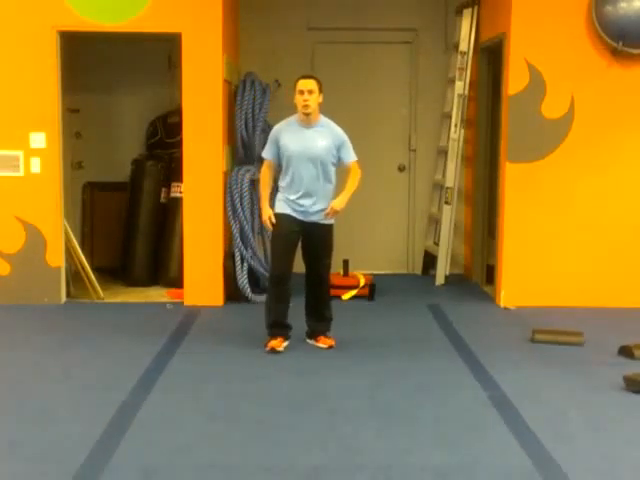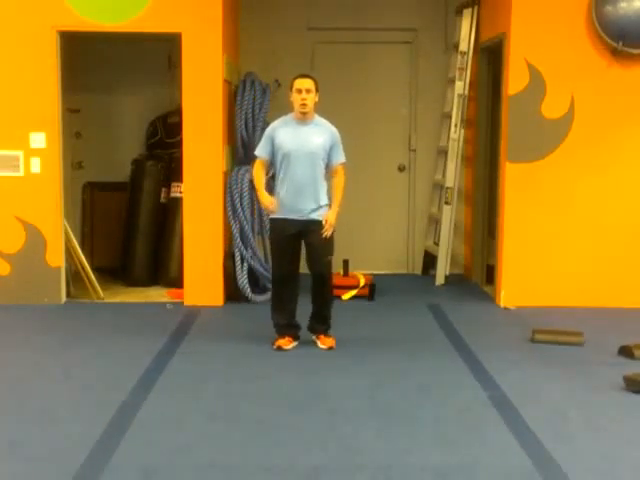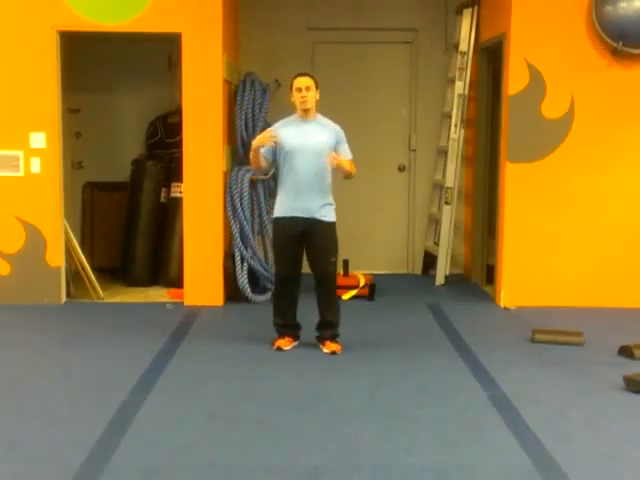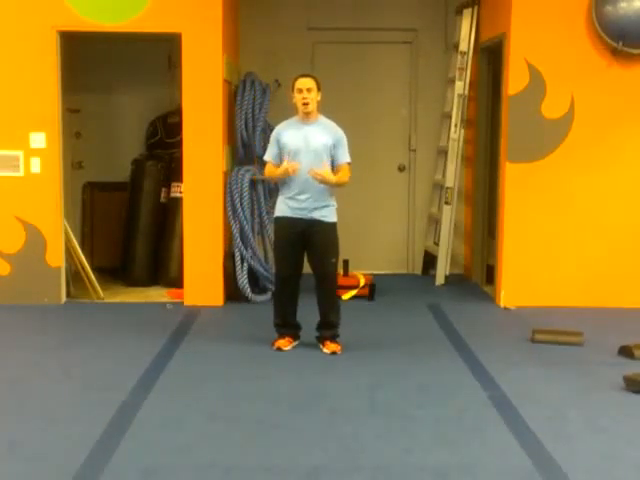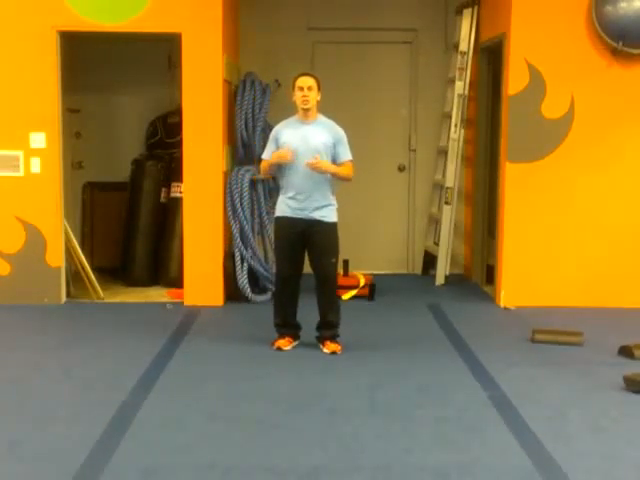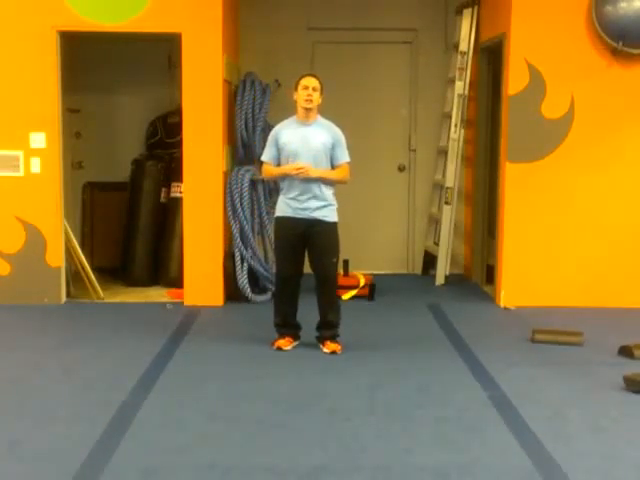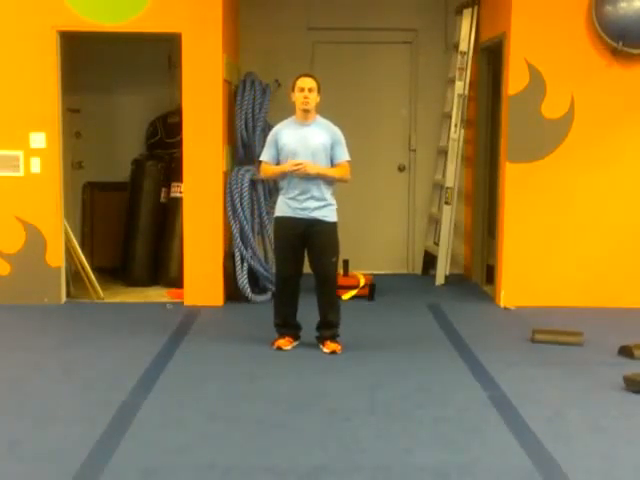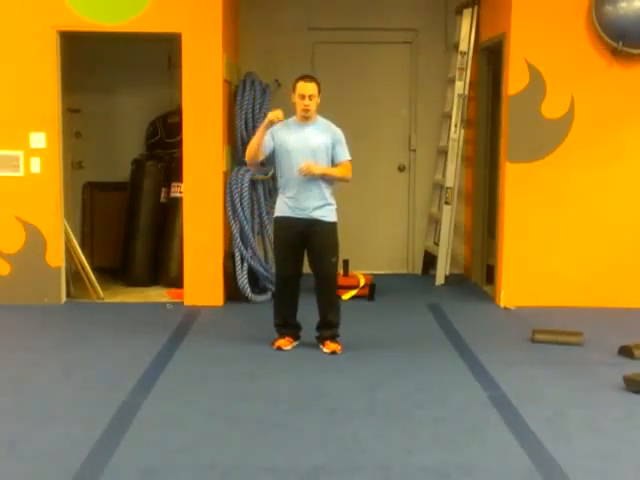
dt=0.4s
person 1, frame 1
left shoulder: (335, 134)
right shoulder: (280, 131)
left elbow: (354, 171)
right elbow: (268, 169)
left wrist: (342, 198)
right wrist: (264, 204)
left hip: (321, 216)
right hip: (286, 212)
left knee: (319, 276)
right knee: (280, 272)
left ankle: (318, 331)
right ankle: (277, 332)
person 1, frame 2
left shoulder: (329, 132)
right shoulder: (275, 129)
left elbow: (338, 174)
right elbow: (259, 166)
left wrist: (334, 210)
right wrist: (262, 194)
left hip: (318, 216)
right hip: (283, 216)
left knee: (322, 274)
right knee: (284, 275)
left ankle: (321, 329)
right ankle: (286, 331)
person 1, frame 3
left shoulder: (333, 131)
right shoulder: (279, 129)
left elbow: (350, 170)
right elbow: (260, 167)
left wrist: (344, 164)
right wrist: (255, 149)
left hip: (322, 215)
right hip: (286, 214)
left knee: (326, 275)
right knee: (285, 275)
left ankle: (328, 335)
right ankle: (286, 332)
person 1, frame 4
left shoulder: (333, 132)
right shoulder: (281, 131)
left elbow: (345, 174)
right elbow: (268, 171)
left wrist: (329, 178)
right wrist: (281, 171)
left hip: (322, 216)
right hip: (287, 215)
left knee: (326, 276)
right knee: (286, 276)
left ankle: (328, 335)
right ankle: (287, 332)
person 1, frame 5
left shoulder: (333, 131)
right shoulder: (280, 130)
left elbow: (348, 172)
right elbow: (264, 170)
left wrist: (327, 166)
right wrist: (274, 159)
left hip: (322, 216)
right hip: (287, 214)
left knee: (326, 276)
right knee: (286, 276)
left ankle: (328, 334)
right ankle: (286, 332)
person 1, frame 6
left shoulder: (332, 132)
right shoulder: (280, 131)
left elbow: (344, 175)
right elbow: (265, 171)
left wrist: (317, 173)
right wrist: (286, 170)
left hip: (323, 216)
right hip: (288, 215)
left knee: (327, 277)
right knee: (286, 276)
left ankle: (328, 335)
right ankle: (287, 332)
person 1, frame 7
left shoulder: (332, 132)
right shoulder: (279, 132)
left elbow: (345, 173)
right elbow: (264, 171)
left wrist: (316, 170)
right wrist: (284, 168)
left hip: (323, 216)
right hip: (287, 215)
left knee: (326, 276)
right knee: (286, 276)
left ankle: (328, 334)
right ankle: (287, 332)
person 1, frame 8
left shoulder: (332, 132)
right shoulder: (278, 130)
left elbow: (346, 172)
right elbow: (251, 159)
left wrist: (322, 170)
right wrist: (264, 126)
left hip: (322, 216)
right hip: (287, 215)
left knee: (326, 276)
right knee: (286, 276)
left ankle: (328, 334)
right ankle: (286, 331)
